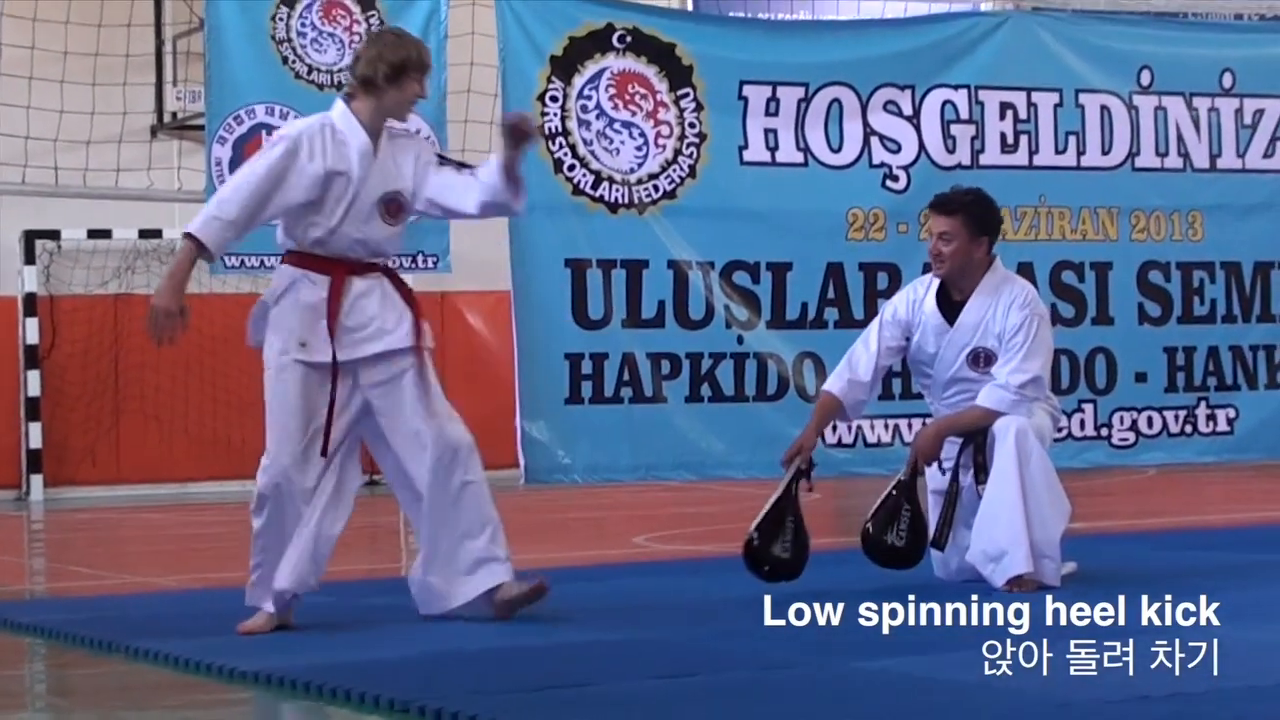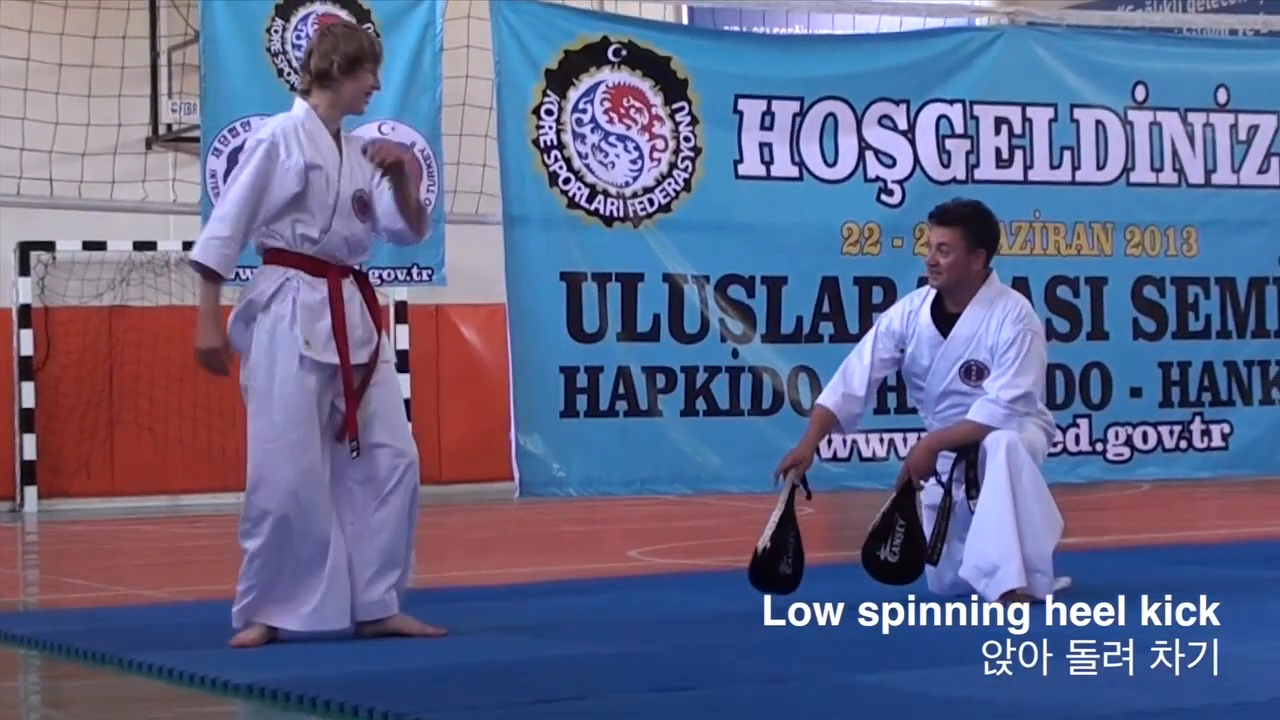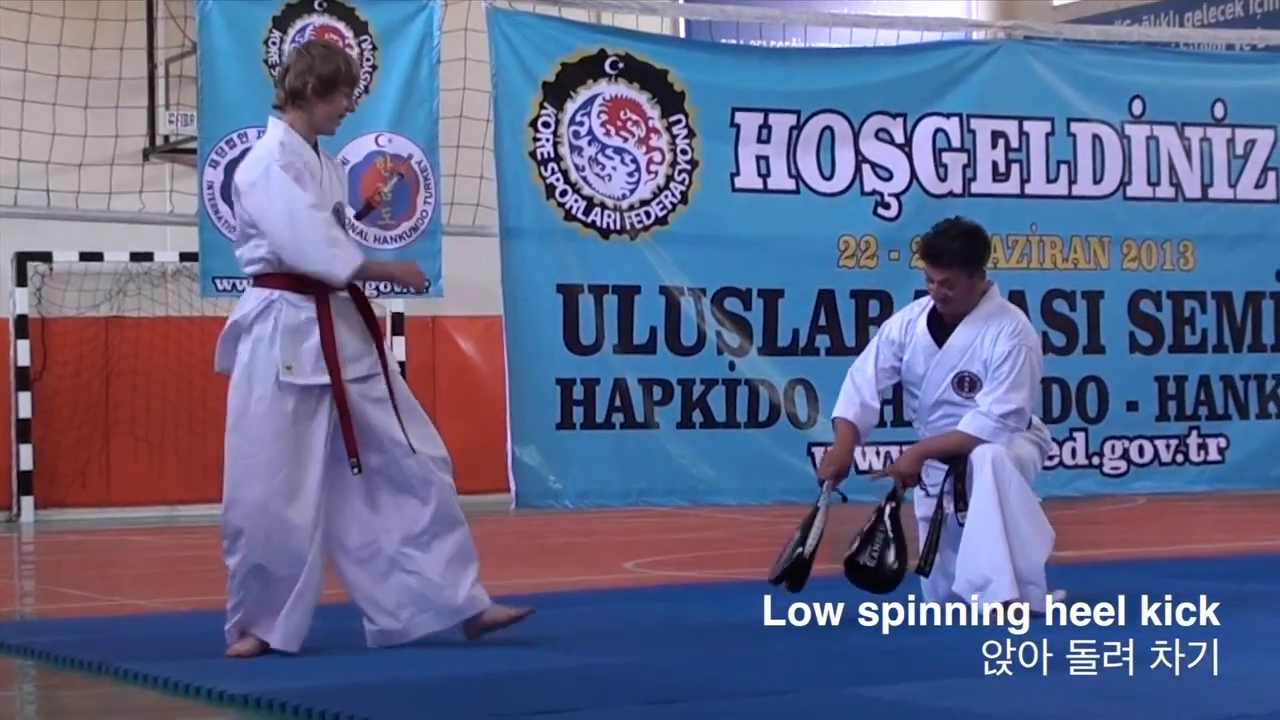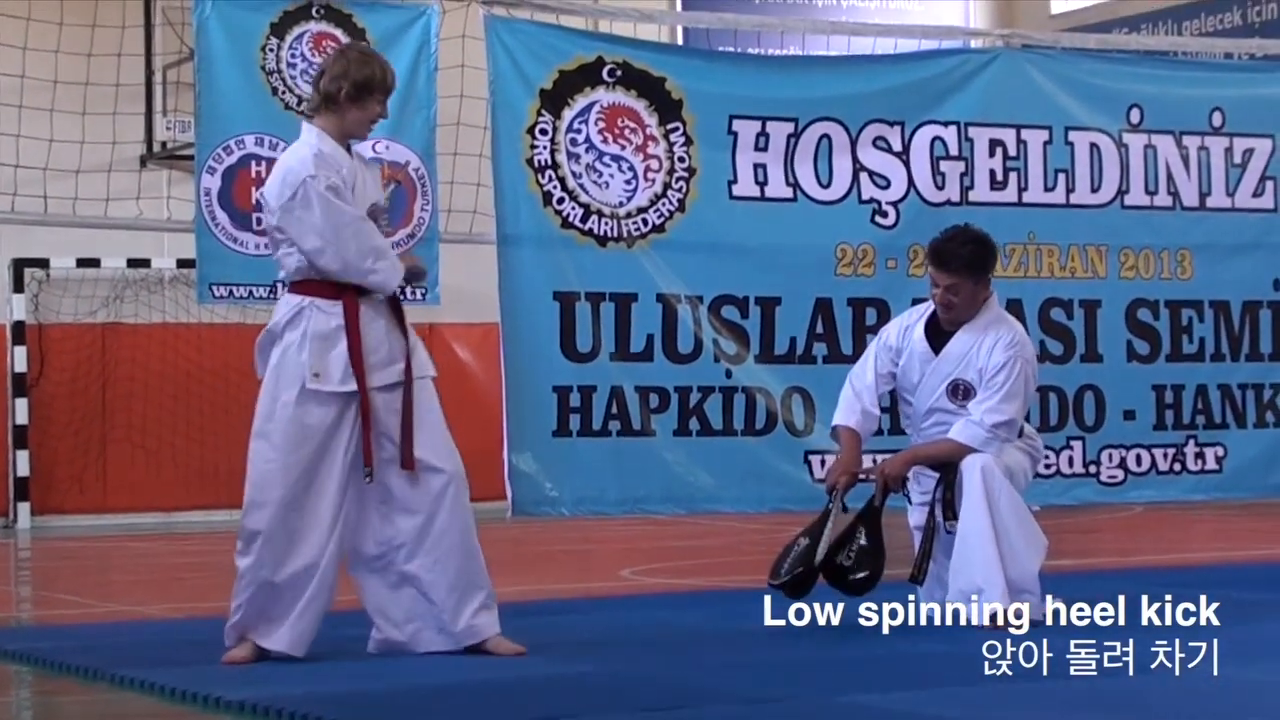
dt=0.3s
person 1, frame 1
left shoulder: (409, 152)
right shoulder: (306, 140)
left elbow: (482, 192)
right elbow: (230, 207)
left wrist: (512, 149)
right wrist: (174, 283)
left hip: (378, 310)
right hip: (308, 307)
left knee: (439, 444)
right knee: (293, 465)
left ankle: (484, 581)
right ankle: (276, 600)
person 1, frame 2
left shoulder: (353, 152)
right shoulder: (278, 138)
left elbow: (408, 228)
right elbow: (225, 231)
left wrist: (399, 182)
right wrist: (210, 319)
left hip: (349, 313)
right hip: (288, 312)
left knee: (388, 460)
right knee: (289, 473)
left ankle: (373, 604)
right ankle: (268, 610)
person 1, frame 3
left shoulder: (322, 162)
right shoulder: (269, 162)
right elbow: (319, 249)
right wrist: (394, 272)
left hip: (338, 330)
right hip: (283, 335)
left knee: (415, 463)
right knee: (266, 493)
left ankle: (458, 602)
right ankle: (255, 625)
person 1, frame 4
left shoulder: (358, 167)
right shoulder: (302, 170)
right elbow: (361, 262)
right wrist: (402, 268)
left hip: (378, 338)
right hip: (317, 340)
left knee: (428, 479)
right knee: (283, 494)
left ankle: (463, 623)
right ankle: (256, 630)
person 2, frame 1
left shoulder: (1019, 300)
right shoulder: (913, 300)
left elbow: (1016, 392)
right elbow: (859, 367)
left wrist: (938, 429)
right wrist: (813, 429)
left hip: (1016, 419)
right hip: (952, 441)
left knee: (1012, 432)
right knee: (954, 569)
left ankle: (1024, 563)
person 2, frame 2
left shoulder: (1015, 315)
right shoulder: (909, 312)
left elbow: (1008, 406)
right elbow: (855, 376)
left wrist: (929, 444)
right wrist: (812, 440)
left hip: (1010, 433)
right hip: (944, 450)
left knee: (1000, 447)
right knee: (947, 582)
left ankle: (1020, 578)
person 2, frame 3
left shoulder: (1010, 331)
right shoulder: (909, 322)
left elbow: (1000, 422)
right elbow: (862, 383)
left wrist: (920, 451)
right wrist: (843, 446)
left hip: (1006, 446)
right hip: (937, 466)
left knee: (987, 461)
right knee: (943, 594)
left ankle: (1012, 590)
person 2, frame 4
left shoulder: (1007, 342)
right shoulder: (906, 327)
left elbow: (988, 430)
right elbow: (860, 391)
left wrist: (908, 456)
right wrist: (850, 454)
left hip: (998, 454)
right hip: (931, 474)
left knee: (977, 469)
right knee: (940, 602)
left ankle: (1006, 599)
